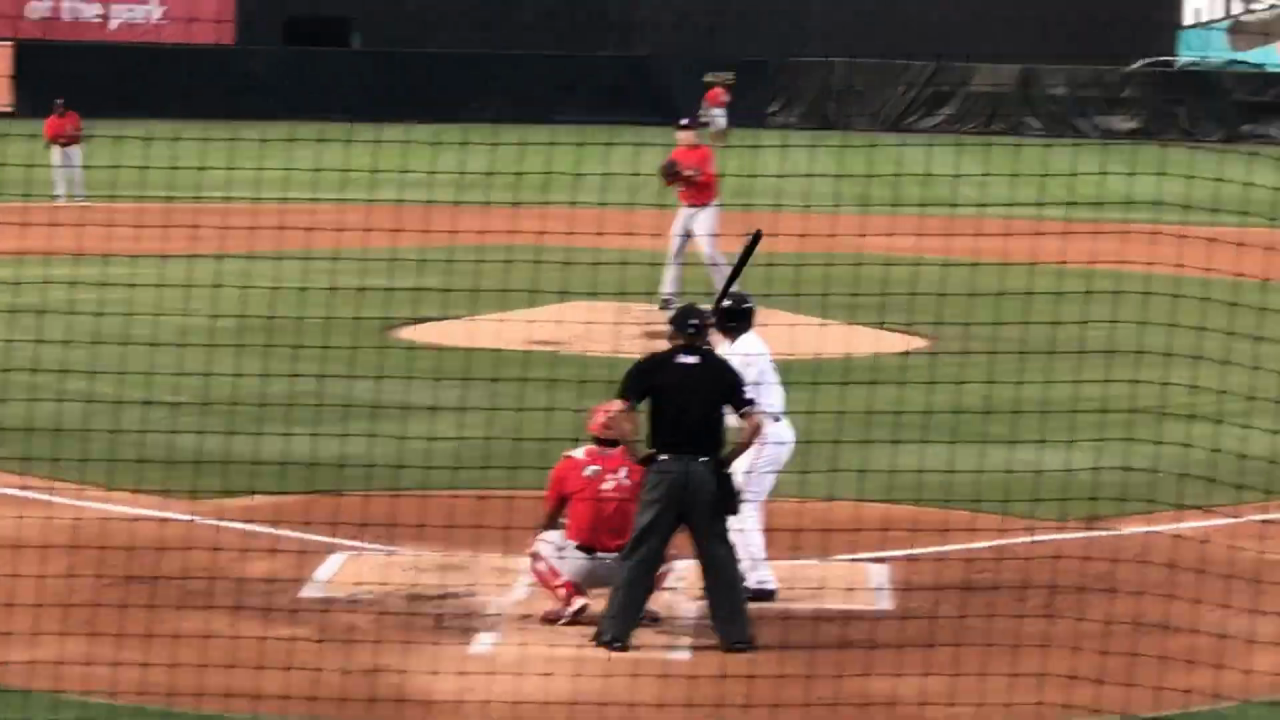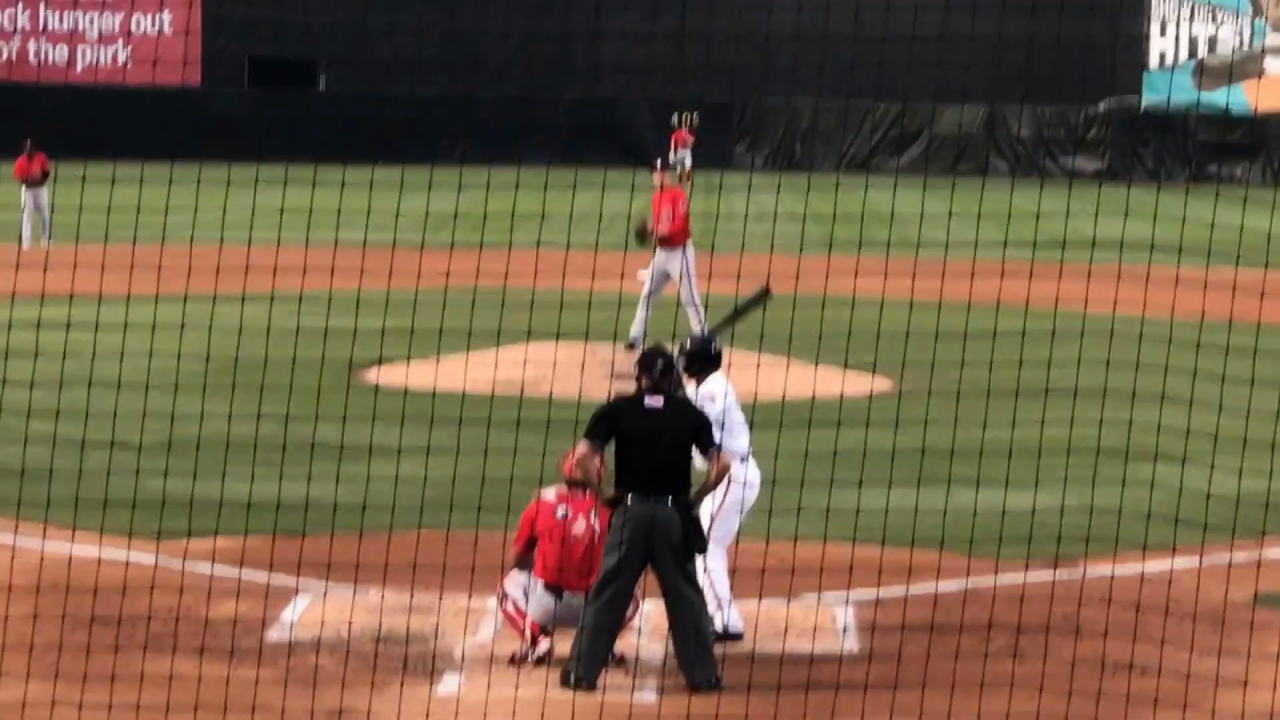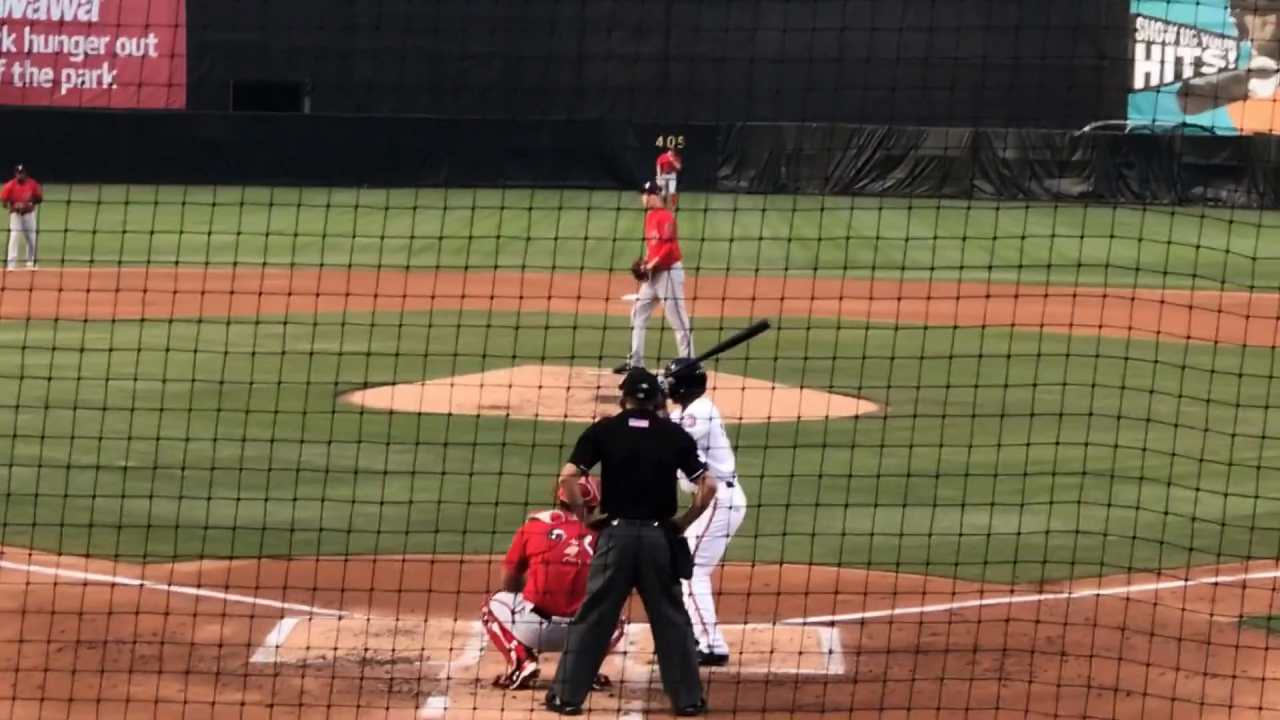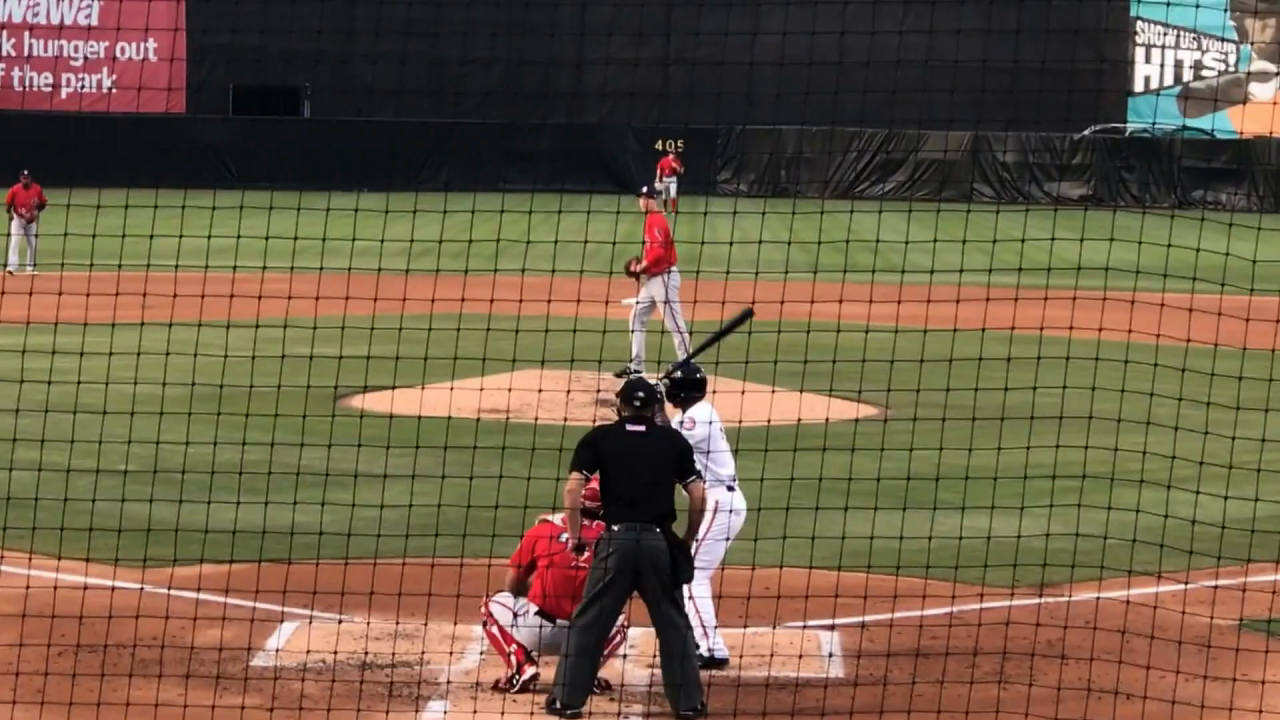
dt=0.2s
person 1, frame 1
left shoulder: (652, 365)
right shoulder: (723, 370)
left elbow: (620, 413)
right elbow: (753, 423)
left wrist: (637, 452)
right wrist: (729, 457)
left hip: (665, 469)
right hip: (707, 471)
left knee: (640, 551)
right knee: (719, 553)
left ankle: (615, 630)
right ankle: (736, 633)
person 1, frame 2
left shoulder: (619, 409)
right shoulder: (689, 414)
left elbow: (583, 455)
right elbow: (721, 464)
left wrist: (603, 494)
right wrist: (695, 498)
left hip: (631, 511)
right hip: (673, 514)
left knee: (607, 593)
right knee: (685, 595)
left ankle: (581, 671)
right ankle: (702, 674)
person 1, frame 3
left shoulder: (604, 430)
right shoulder: (675, 435)
left elbow: (567, 476)
right elbow: (709, 485)
left wrist: (585, 517)
right wrist: (684, 522)
left hip: (616, 534)
right hip: (659, 536)
left knee: (592, 617)
right knee: (671, 618)
person 1, frame 4
left shoulder: (600, 437)
right shoulder: (673, 440)
left elbow: (573, 487)
right elbow: (698, 495)
left wrist: (575, 535)
right wrist: (686, 540)
left hip: (617, 539)
right hip: (659, 541)
left knee: (589, 620)
right knee: (673, 622)
person 2, frame 1
left shoulder: (748, 347)
right shoulder: (736, 346)
left hip: (766, 434)
right hip: (761, 433)
left knee: (740, 506)
right knee: (742, 503)
left ankle: (761, 582)
right ankle: (753, 575)
person 2, frame 2
left shoulder: (715, 387)
right shoulder: (704, 387)
left hip: (733, 475)
right hip: (728, 475)
left knee: (706, 548)
right knee: (707, 545)
left ankle: (728, 624)
right ankle: (717, 614)
person 2, frame 3
left shoulder: (700, 411)
right shoulder: (689, 412)
left hip: (719, 499)
right hip: (713, 499)
left knee: (691, 571)
right knee: (690, 569)
left ankle: (713, 646)
right ankle: (703, 636)
person 2, frame 4
left shoulder: (701, 414)
right shoulder: (691, 415)
left hip: (720, 503)
right hip: (716, 502)
left knee: (691, 574)
right knee: (691, 572)
left ankle: (714, 650)
right ankle: (700, 640)
person 3, frame 1
left shoulder: (571, 462)
right shoulder: (639, 465)
left elbow: (549, 520)
left hip: (579, 563)
left knee: (541, 543)
left ankle: (570, 596)
person 3, frame 2
left shoulder: (542, 503)
right shoulder: (609, 508)
left elbow: (518, 562)
left hip: (546, 605)
left knee: (509, 584)
left ankle: (536, 637)
person 3, frame 3
left shoulder: (535, 526)
left elbow: (509, 584)
left hip: (534, 628)
left knee: (494, 605)
right knee: (615, 617)
left ankle: (522, 662)
person 3, frame 4
left shoulder: (543, 528)
left elbow: (512, 586)
left hip: (537, 631)
left knee: (492, 606)
right knee: (618, 622)
left ankle: (522, 666)
person 4, frame 1
left shoulder: (704, 152)
right shoulder: (676, 154)
left elbow: (711, 180)
right elbow: (669, 180)
left wrist: (690, 175)
right wrist: (671, 176)
left hip: (705, 209)
right hip: (685, 209)
left knee: (710, 253)
right knee: (674, 252)
right ankle: (669, 296)
person 4, frame 2
left shoulder: (677, 194)
right shoulder: (656, 196)
left elbow: (681, 224)
left wrist: (660, 232)
right wrist: (651, 231)
left hip: (679, 252)
right hip: (661, 252)
left knee: (689, 297)
right knee: (647, 293)
right ankle: (636, 337)
person 4, frame 3
left shoulder: (665, 216)
right shoulder: (651, 216)
left elbow: (669, 247)
left wrist: (651, 264)
right wrist: (646, 264)
left hip: (669, 273)
right hip: (654, 274)
left knee: (677, 320)
right knee: (639, 313)
right ankle: (635, 361)
person 4, frame 4
left shoulder: (656, 221)
right shoulder: (650, 219)
left elbow: (660, 252)
left wrist: (643, 266)
right wrist: (642, 266)
left hip: (664, 278)
right hip: (652, 278)
left knee: (675, 324)
right knee: (637, 318)
right ankle: (636, 365)
